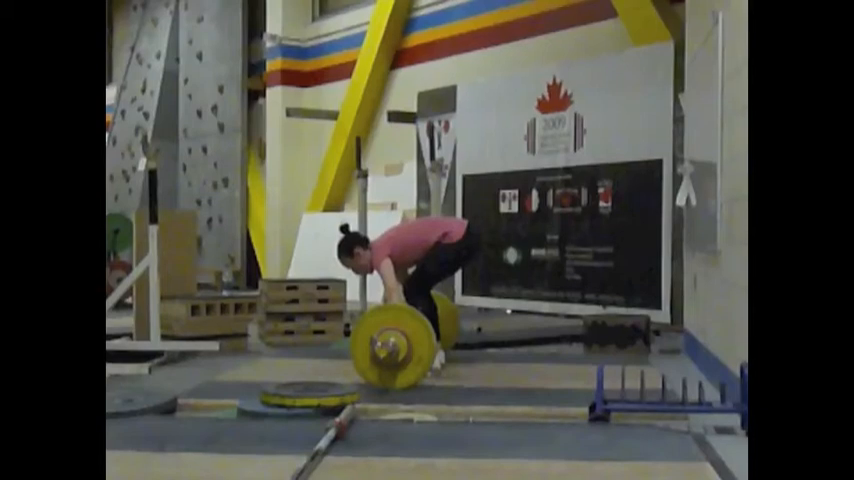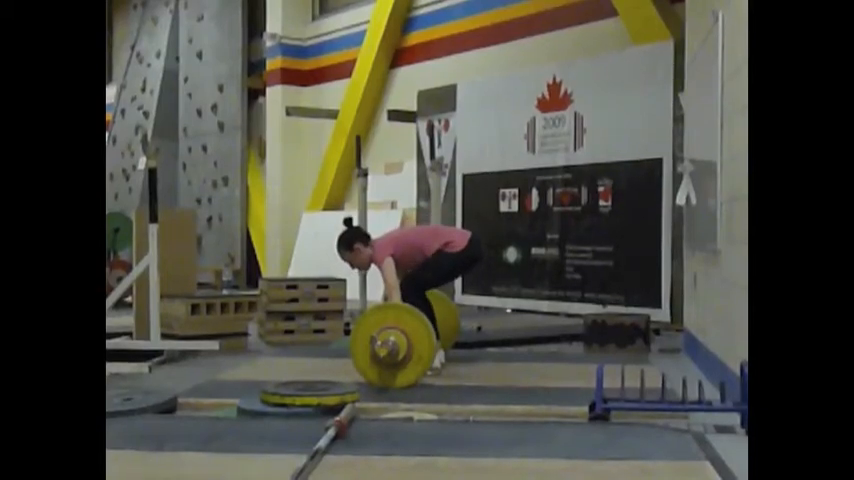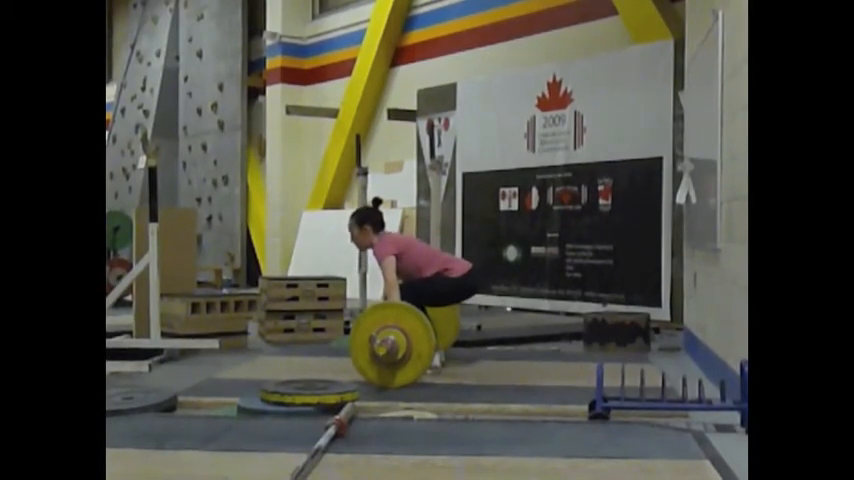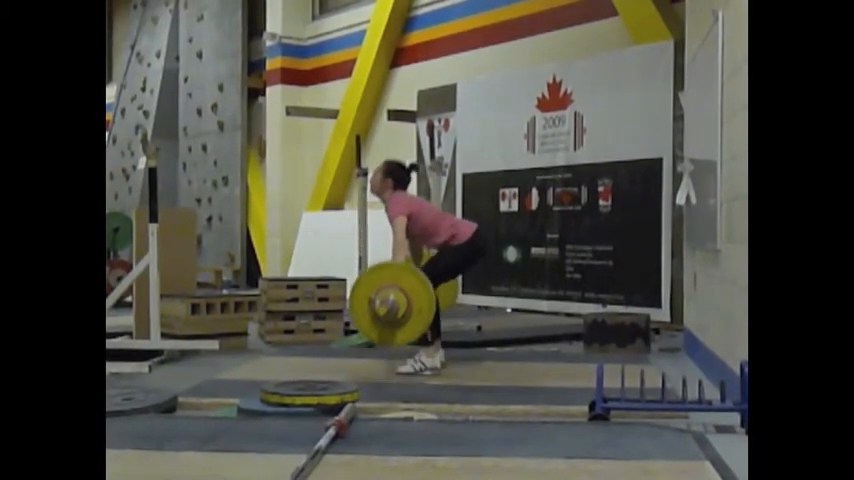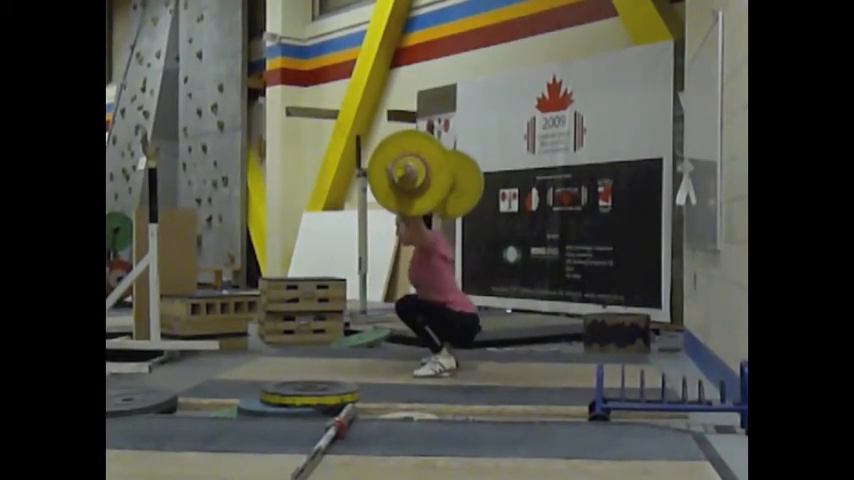
dt=1s
person 1, frame 1
left shoulder: (378, 252)
right shoulder: (388, 250)
left elbow: (392, 291)
right elbow: (400, 286)
left hip: (456, 239)
right hip: (462, 236)
left knee: (414, 290)
right knee: (418, 289)
person 1, frame 2
left shoulder: (380, 250)
right shoulder: (388, 247)
left elbow: (393, 291)
right elbow: (396, 287)
left hip: (459, 248)
right hip: (464, 244)
left knee: (410, 290)
right knee: (413, 290)
person 1, frame 3
left shoulder: (382, 245)
right shoulder: (392, 241)
left elbow: (392, 286)
left hip: (457, 279)
right hip: (461, 276)
right knee: (410, 294)
person 1, frame 4
left shoulder: (396, 203)
right shoulder: (403, 200)
left elbow: (400, 244)
right elbow: (415, 241)
left hip: (466, 242)
right hip: (468, 239)
left ankle: (430, 357)
right ankle: (433, 350)
person 1, frame 5
left shoulder: (429, 245)
right shoulder: (435, 239)
left elbow: (415, 218)
left hip: (461, 321)
right hip: (462, 317)
left knee: (406, 305)
left ankle: (443, 359)
right ankle: (444, 352)
